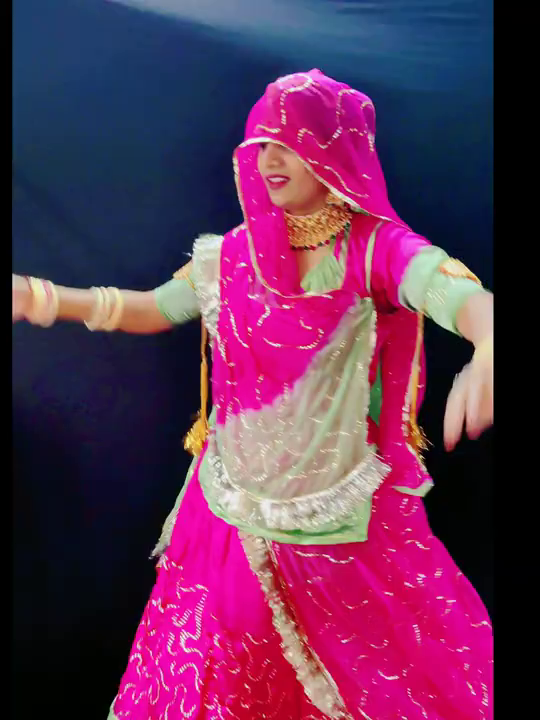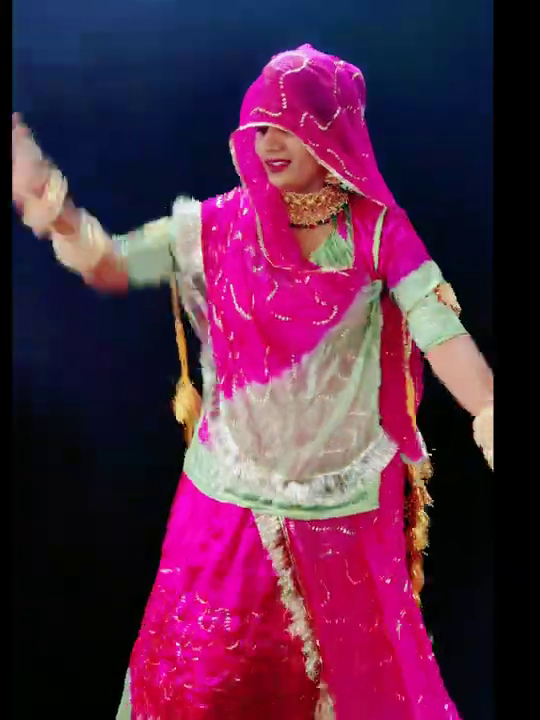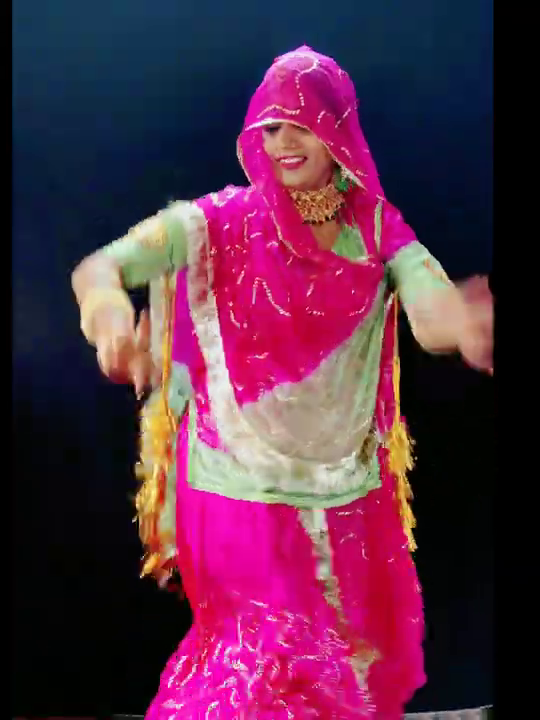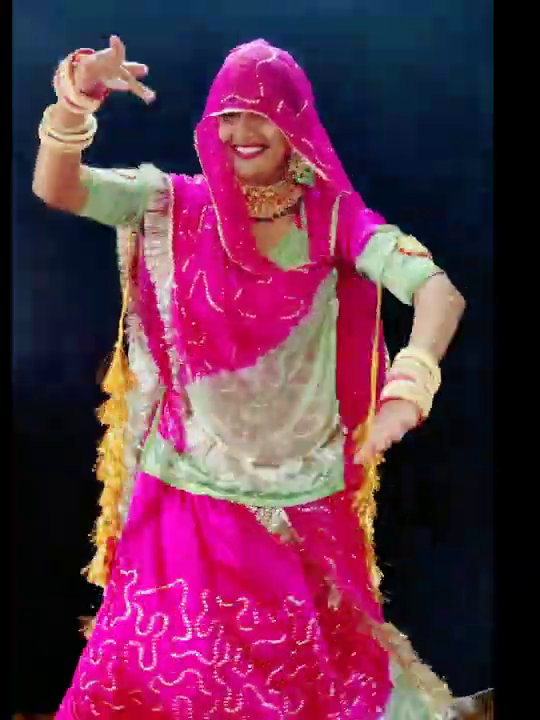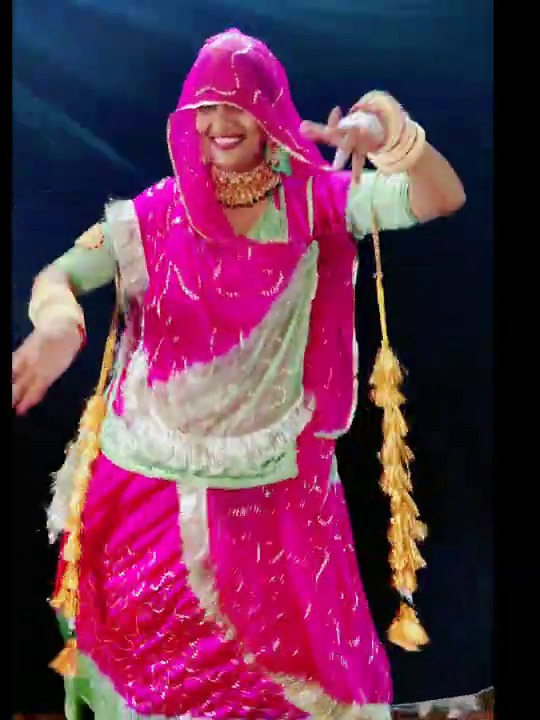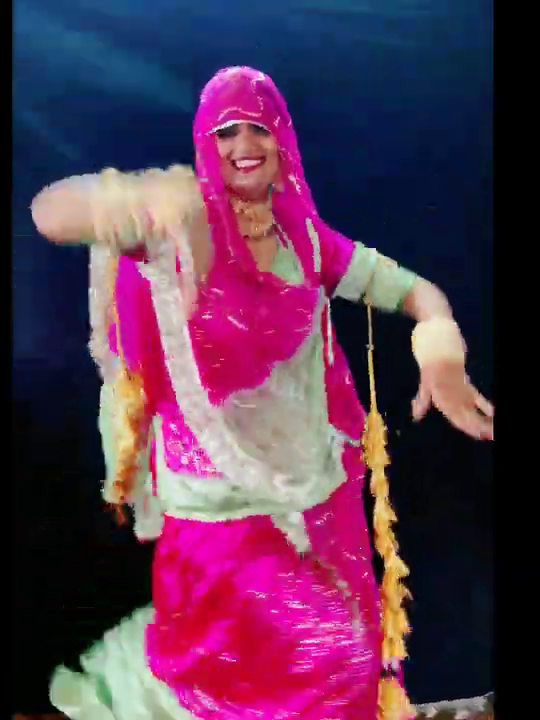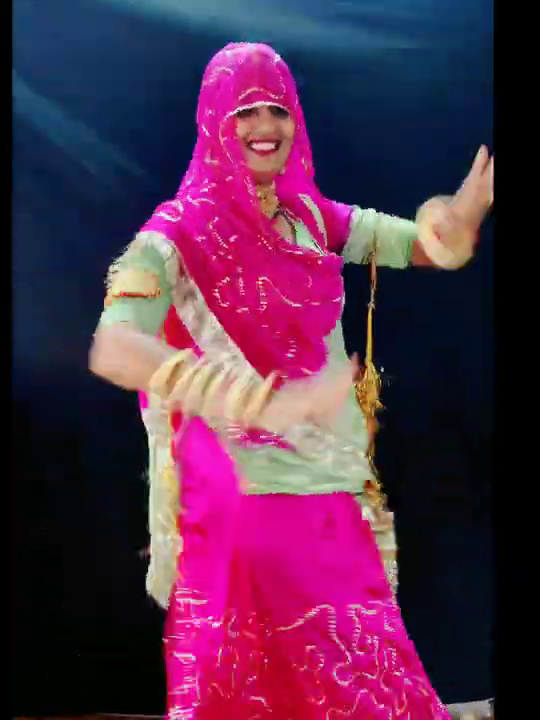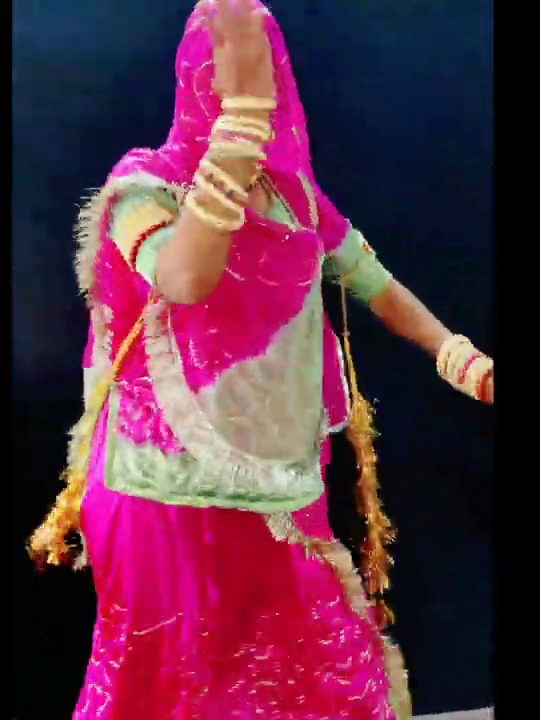
dt=0.4s
person 1, frame 1
left shoulder: (383, 246)
right shoulder: (237, 251)
left elbow: (469, 303)
right elbow: (154, 308)
left wrist: (485, 362)
right wrist: (45, 299)
left hip: (347, 515)
right hip: (236, 506)
person 1, frame 2
left shoulder: (379, 228)
right shoulder: (219, 223)
left elbow: (444, 336)
right elbow: (111, 266)
left wrist: (492, 419)
right wrist: (48, 203)
left hip: (345, 492)
right hip: (231, 486)
left knee: (354, 652)
right knee: (200, 653)
person 1, frame 3
left shoulder: (377, 222)
right shoulder: (217, 220)
left elbow: (442, 308)
right elbow: (96, 269)
left wrist: (450, 318)
right wrist: (111, 317)
left hip: (342, 485)
right hip: (239, 486)
left knee: (349, 653)
right knee: (263, 655)
person 1, frame 4
left shoulder: (338, 217)
right shoulder: (175, 204)
left elbow: (437, 289)
right elbow: (57, 188)
left wrist: (416, 366)
right wrist: (72, 107)
left hip: (302, 484)
right hip: (184, 480)
left knee: (317, 653)
right knee: (162, 661)
person 1, frame 5
left shoulder: (317, 197)
right shoulder: (155, 211)
left elbow: (441, 199)
right elbow: (61, 275)
left wrist: (403, 148)
right wrist: (57, 320)
left hip: (275, 469)
right hip: (154, 466)
left knee: (293, 633)
right knee: (145, 627)
person 1, frame 6
left shoulder: (309, 241)
right shoulder: (168, 221)
left elbow: (413, 290)
right elbow: (51, 214)
left wrist: (439, 346)
right wrist: (133, 206)
left hip: (312, 488)
right hip: (215, 499)
left knee: (335, 655)
right knee: (287, 651)
person 1, frame 7
left shoulder: (312, 216)
right shoulder: (174, 232)
left elbow: (426, 247)
right elbow: (111, 351)
left wrist: (455, 221)
right wrist: (245, 398)
left hip: (319, 486)
right hip: (245, 488)
left knee: (345, 662)
person 1, frame 8
left shoulder: (298, 192)
right shoulder: (146, 180)
left elbow: (378, 287)
right elbow: (187, 281)
left wrist: (465, 361)
right wrist: (240, 114)
left hip: (275, 475)
right hip: (167, 482)
left knee: (321, 654)
